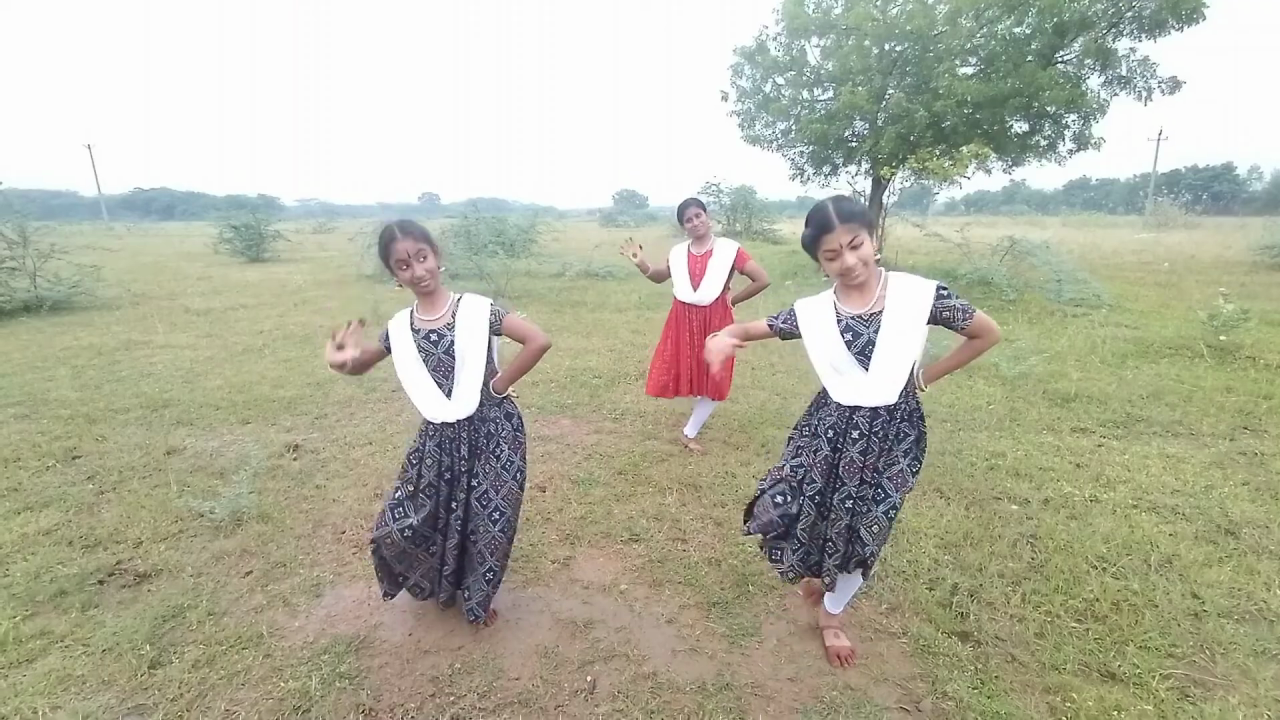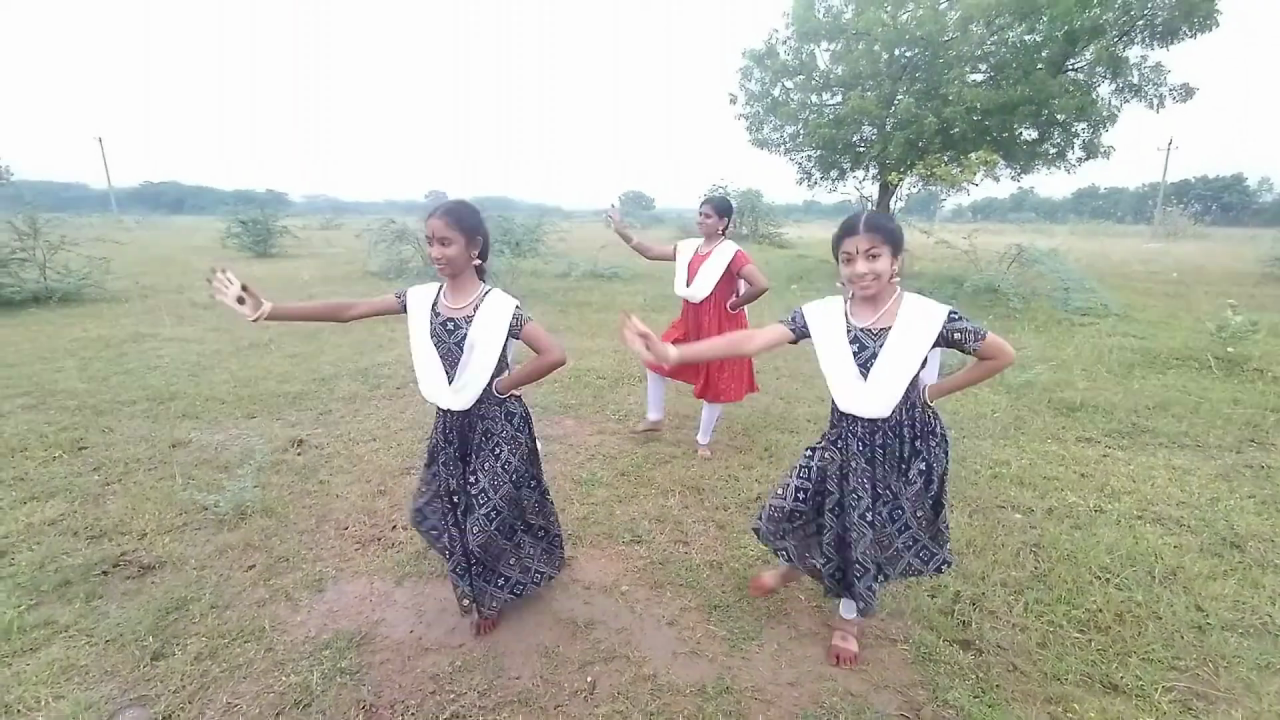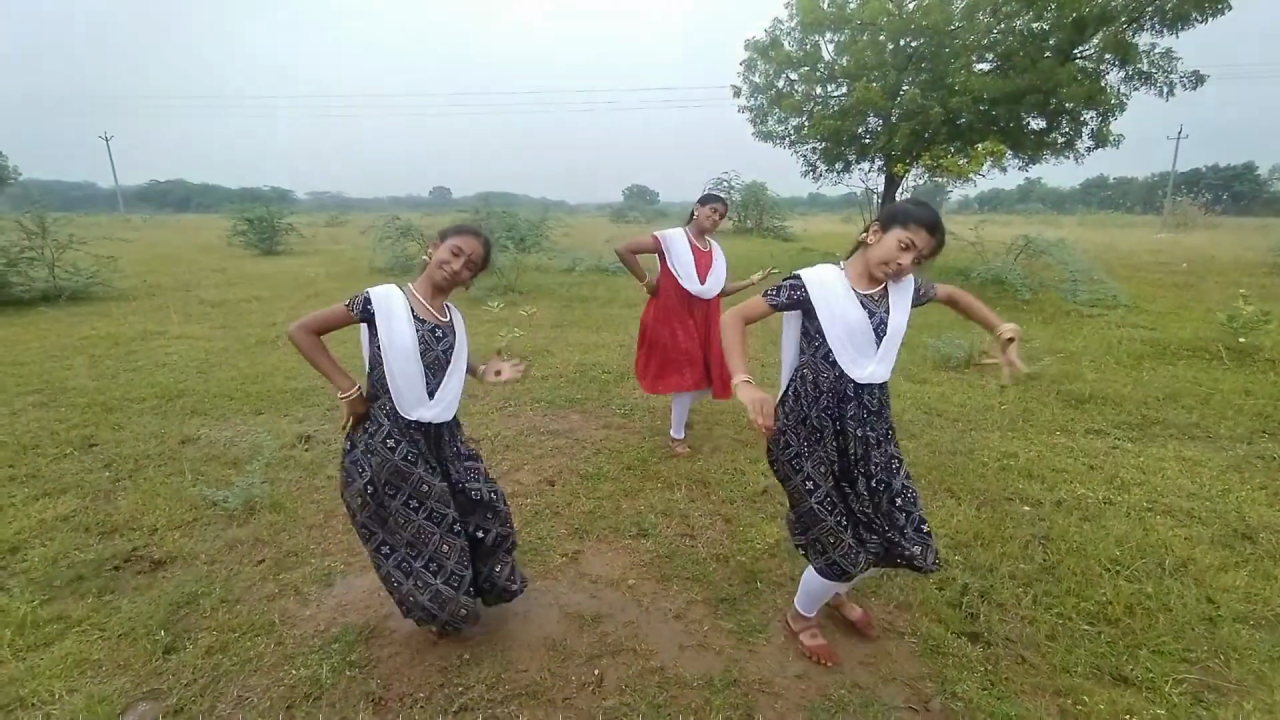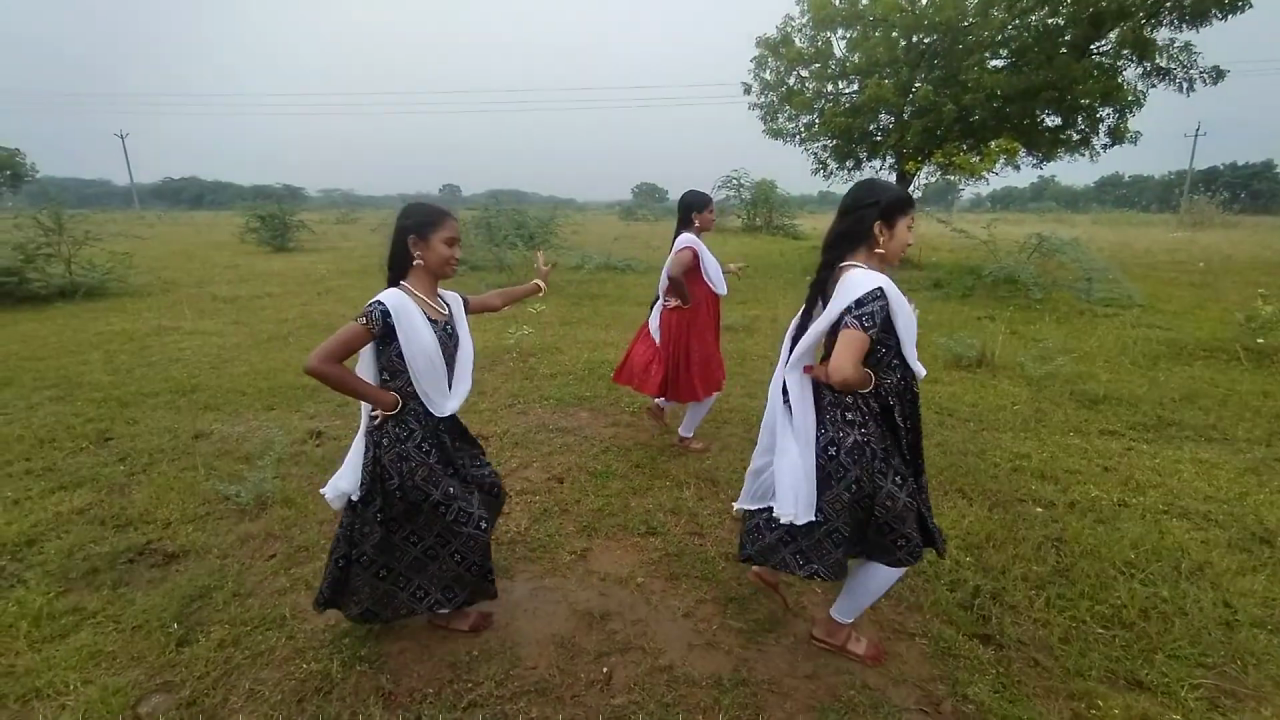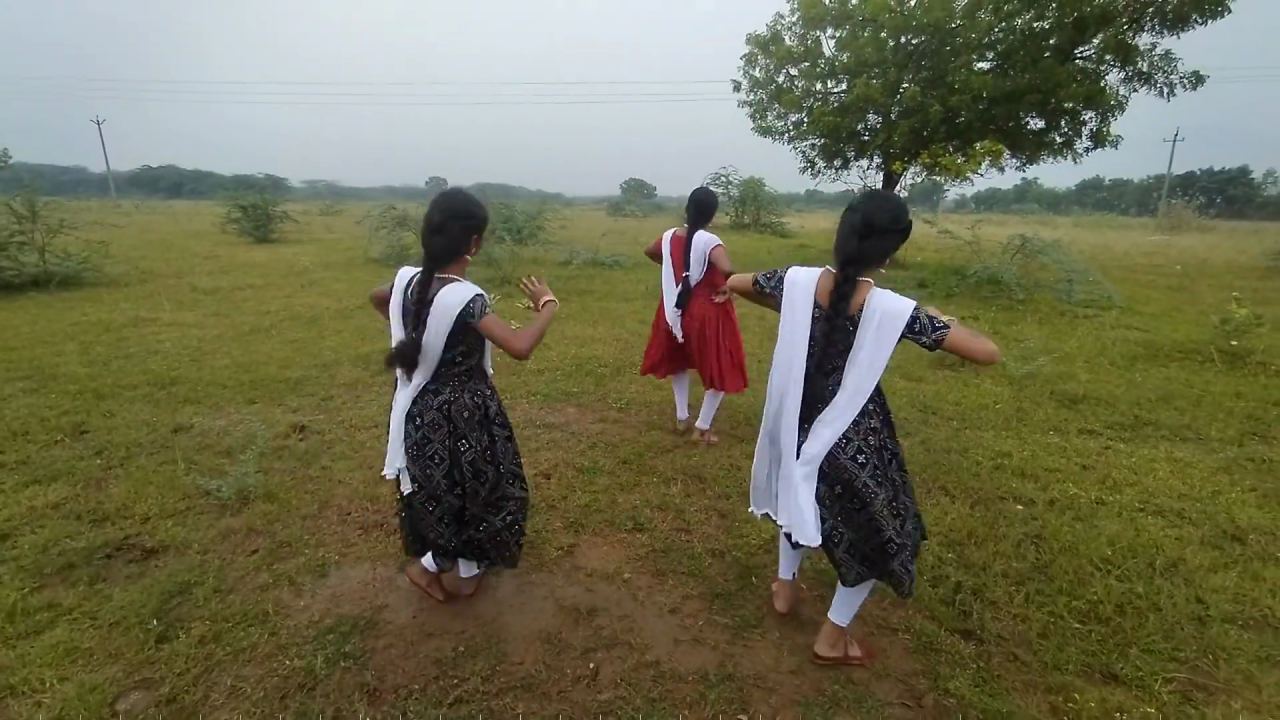
dt=0.7s
person 1, frame 1
left shoulder: (919, 293)
right shoulder: (811, 312)
left elbow: (988, 333)
right elbow: (737, 329)
left wrist: (924, 376)
right wrist: (720, 341)
left hip: (891, 433)
right hip: (830, 427)
left knee: (862, 529)
right knee: (781, 515)
left ankle: (830, 613)
right ankle: (815, 571)
person 1, frame 2
left shoulder: (931, 317)
right shoulder: (823, 315)
left elbow: (1000, 355)
right elbow: (752, 341)
left wrist: (934, 391)
right wrist: (671, 352)
left hip: (904, 445)
right hip: (848, 437)
left knee: (875, 538)
right knee: (789, 513)
left ankle: (848, 619)
right ankle: (792, 566)
person 1, frame 3
left shoulder: (906, 290)
right shoulder: (814, 283)
left elbow: (952, 293)
right elbow: (734, 316)
left wrist: (1005, 333)
right wrist: (743, 382)
left hip: (867, 422)
right hip: (814, 422)
left knee: (885, 523)
right knee: (841, 537)
left ankle: (835, 591)
right ankle: (801, 615)
person 1, frame 4
left shoulder: (838, 279)
right shoulder: (873, 291)
right elbow: (842, 373)
right wrist: (851, 375)
left hip: (823, 428)
right hip: (854, 437)
right knee: (900, 540)
left ankle: (772, 561)
right ankle: (834, 626)
person 1, frame 5
left shoulder: (797, 281)
right shoulder: (893, 309)
left elbow: (735, 284)
right elbow: (987, 353)
right wrist: (947, 324)
left hip: (798, 428)
right hip: (854, 441)
left knee: (806, 501)
right knee: (875, 536)
left ankle: (785, 584)
right ankle: (832, 637)
person 2, frame 1
left shoulder: (478, 309)
right shoulder: (399, 327)
left elbow: (539, 341)
right elbow: (357, 365)
left wrist: (498, 384)
right wrist: (343, 359)
left hip: (490, 428)
right hip: (438, 436)
left knee: (487, 518)
right knee: (405, 522)
left ankle: (479, 598)
right ankle: (438, 587)
person 2, frame 2
left shoulder: (501, 308)
right shoulder: (420, 298)
left elbow: (554, 355)
right elbow: (347, 311)
left wrist: (504, 385)
right wrist: (264, 308)
left hip: (495, 423)
right hip: (451, 424)
left knee: (492, 512)
right knee: (440, 506)
left ankle: (486, 597)
right ankle: (474, 581)
person 2, frame 3
left shoulder: (455, 322)
right shoulder: (383, 300)
right elbow: (301, 330)
left wrist: (488, 372)
right wrist: (348, 389)
left hip: (442, 434)
right hip: (388, 435)
left knee: (479, 509)
right knee: (420, 526)
right ankle: (431, 608)
person 2, frame 4
left shoulder: (447, 303)
right shoulder: (390, 308)
left elbow: (491, 300)
right elbow: (318, 363)
left wrist: (534, 286)
right wrist: (382, 399)
left hip: (439, 429)
right hip: (405, 437)
left knee: (482, 494)
right knee: (460, 521)
right ankle: (444, 609)
person 2, frame 5
left shoulder: (408, 280)
right shoulder: (466, 299)
left elbow: (377, 299)
right elbow: (519, 347)
right wrist: (548, 305)
left hip: (421, 409)
right hip: (461, 410)
left knee: (443, 492)
right knee: (491, 490)
left ankle: (462, 569)
right ankle: (429, 564)
person 3, frame 1
left shoulder: (729, 249)
right shoulder: (678, 253)
left elbow: (762, 280)
right elbow: (658, 277)
left wrist: (732, 300)
right wrist: (640, 263)
left hip: (714, 322)
right hip: (682, 321)
left knee: (711, 383)
right knee: (669, 378)
left ankle: (689, 433)
person 3, frame 2
left shoulder: (732, 254)
right shoulder: (689, 247)
left elbow: (761, 285)
right elbow: (652, 252)
left wrist: (735, 304)
right wrist: (623, 233)
left hip: (719, 325)
right hip: (691, 321)
left knee: (714, 385)
right knee: (658, 363)
left ankle: (703, 439)
right ankle: (654, 417)
person 3, frame 3
left shoulder: (715, 250)
right shoulder: (670, 238)
left elbow: (718, 289)
right elbow: (623, 249)
left wrist: (752, 281)
right wrist: (646, 280)
left hip: (705, 319)
right hip: (672, 316)
left knee: (710, 377)
right knee: (684, 377)
left ankle: (679, 423)
right ankle: (677, 436)
person 3, frame 4
left shoulder: (689, 241)
right shoulder: (690, 243)
right elbow: (675, 274)
left wrist: (726, 269)
right wrist: (687, 300)
left hip: (688, 322)
right hip: (688, 323)
left knee: (699, 376)
right knee: (707, 383)
left ankle: (660, 402)
right ankle: (685, 436)
person 3, frame 5
left shoulder: (670, 236)
right shoulder: (709, 241)
left elbow: (649, 252)
right elbow: (727, 270)
right wrist: (724, 289)
left hip: (674, 313)
right hip: (706, 314)
left knee: (679, 364)
right knee: (720, 370)
left ankle: (682, 418)
right ankle: (703, 428)
